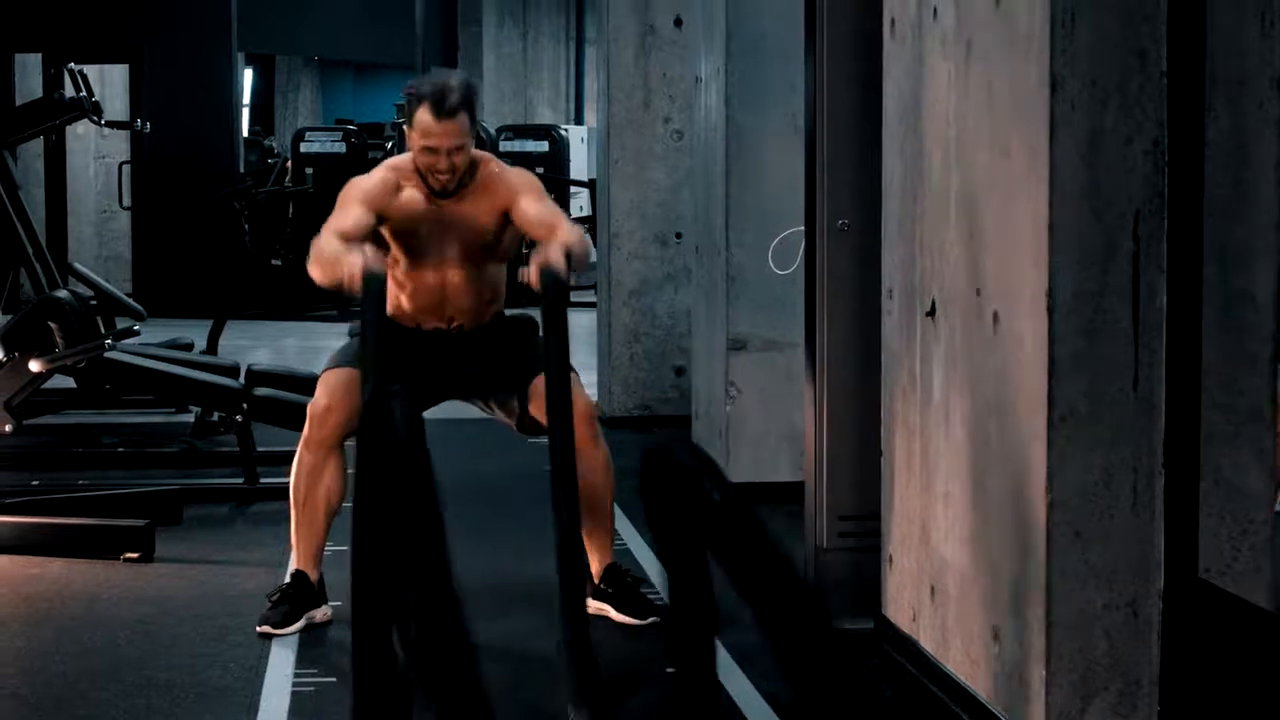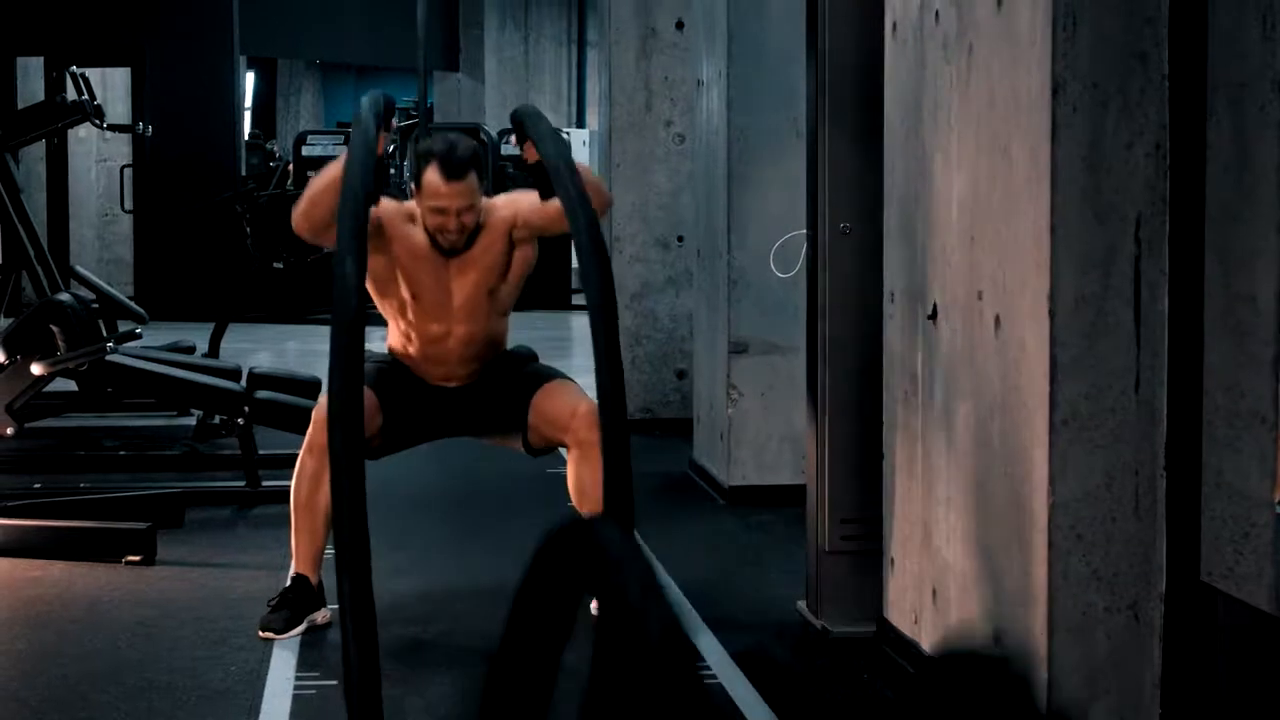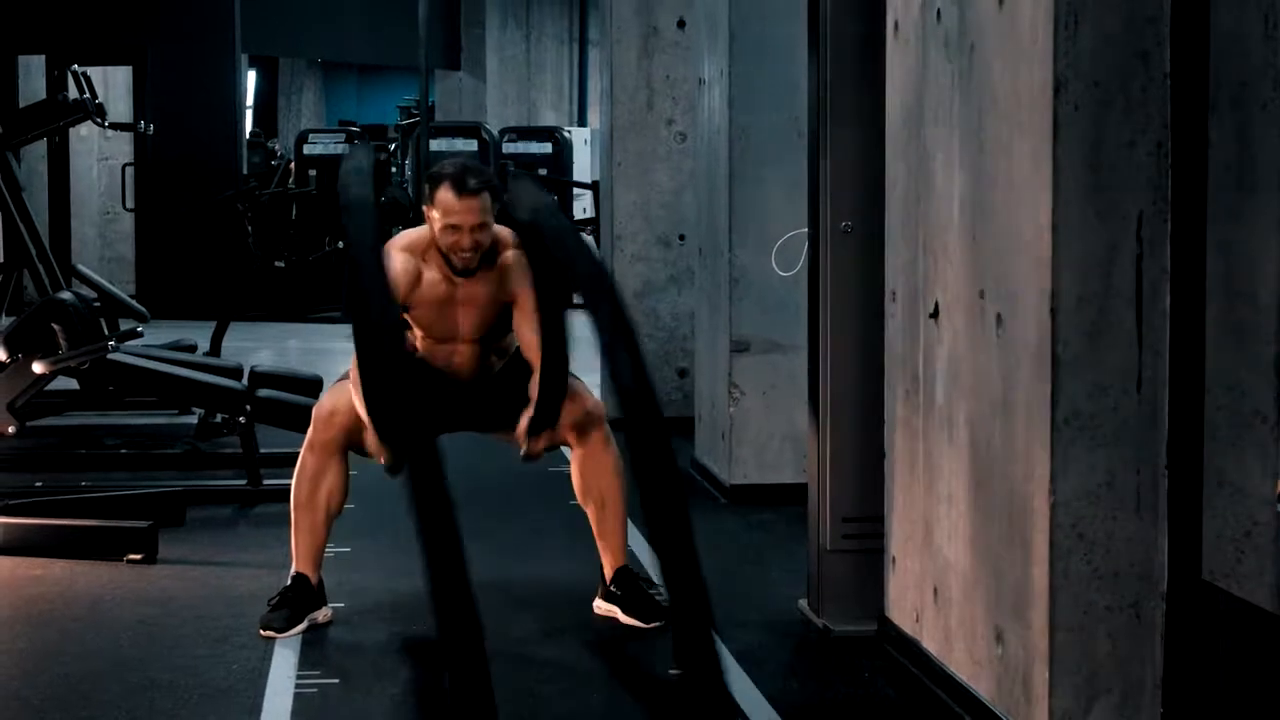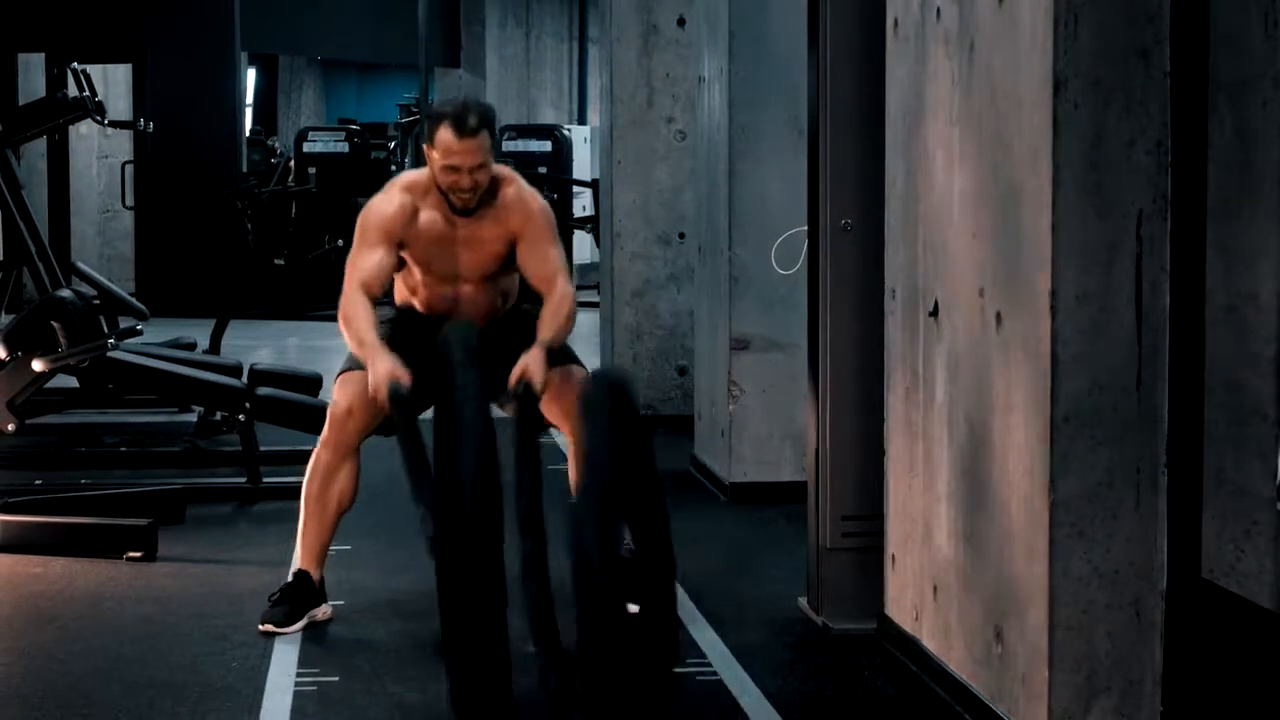
dt=0.5s
person 1, frame 1
left shoulder: (508, 183)
right shoulder: (379, 186)
left elbow: (565, 230)
right elbow: (320, 257)
left wrist: (561, 247)
right wrist: (347, 257)
left hip: (495, 338)
right hip: (404, 338)
left knee: (580, 415)
right knee: (325, 415)
left ankle: (607, 578)
right ankle: (303, 582)
person 1, frame 2
left shoulder: (507, 219)
right shoulder: (386, 225)
left elbow: (594, 205)
right elbow: (307, 224)
right wrist: (354, 159)
left hip: (495, 379)
right hip: (403, 381)
left knee: (584, 418)
right knee: (329, 422)
right ankle: (304, 588)
person 1, frame 3
left shoulder: (519, 264)
right shoulder: (400, 262)
left elbow: (546, 358)
left wrist: (540, 411)
right wrist: (377, 419)
left hip: (500, 377)
left knee: (591, 419)
right knee: (329, 420)
left ankle: (618, 581)
right ankle: (305, 587)
person 1, frame 4
left shoulder: (521, 203)
right shoulder: (395, 205)
left elbow: (559, 289)
right elbow: (356, 294)
left wrist: (541, 349)
right wrist: (376, 356)
left hip: (502, 330)
right hip: (416, 329)
left knee: (577, 402)
right knee: (346, 416)
right ankle: (306, 582)
